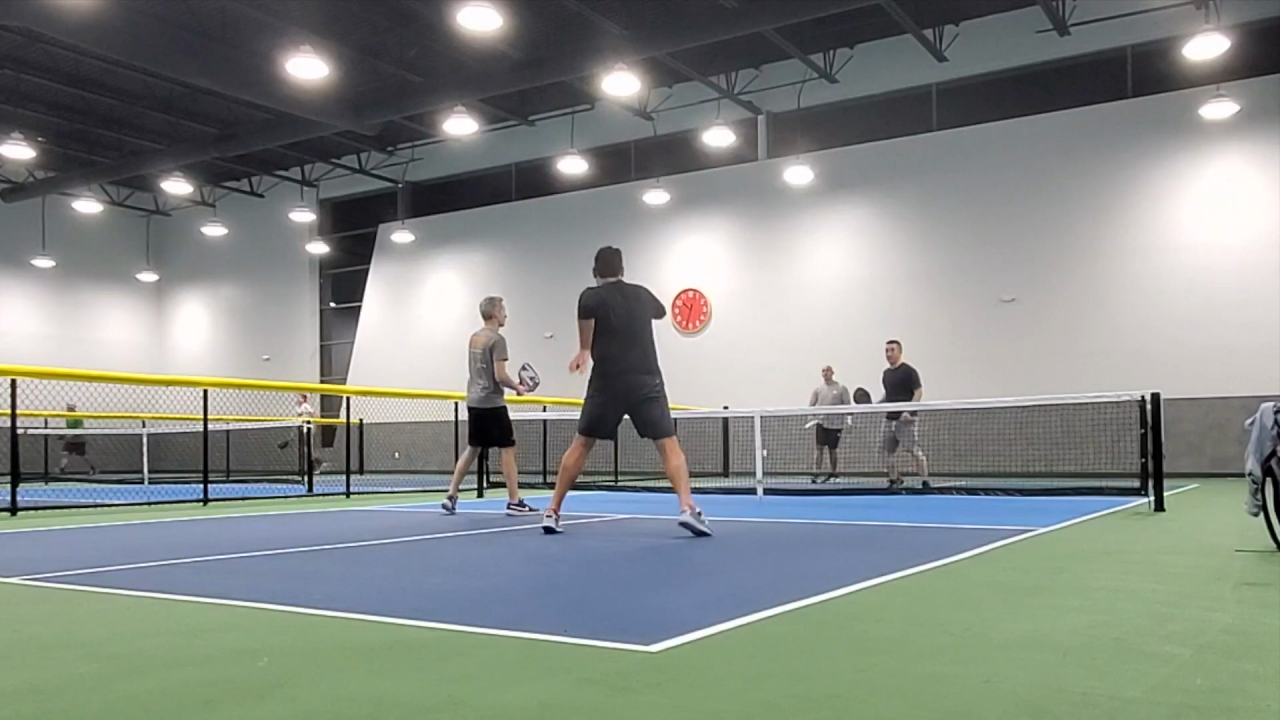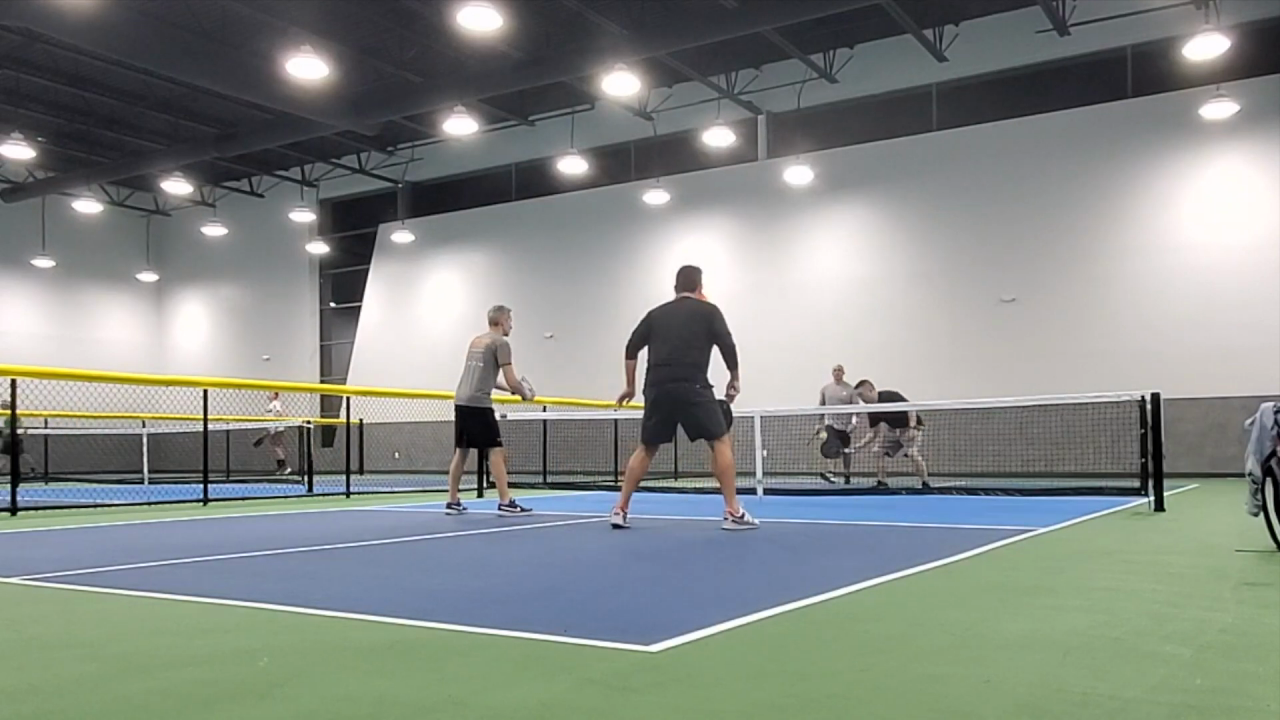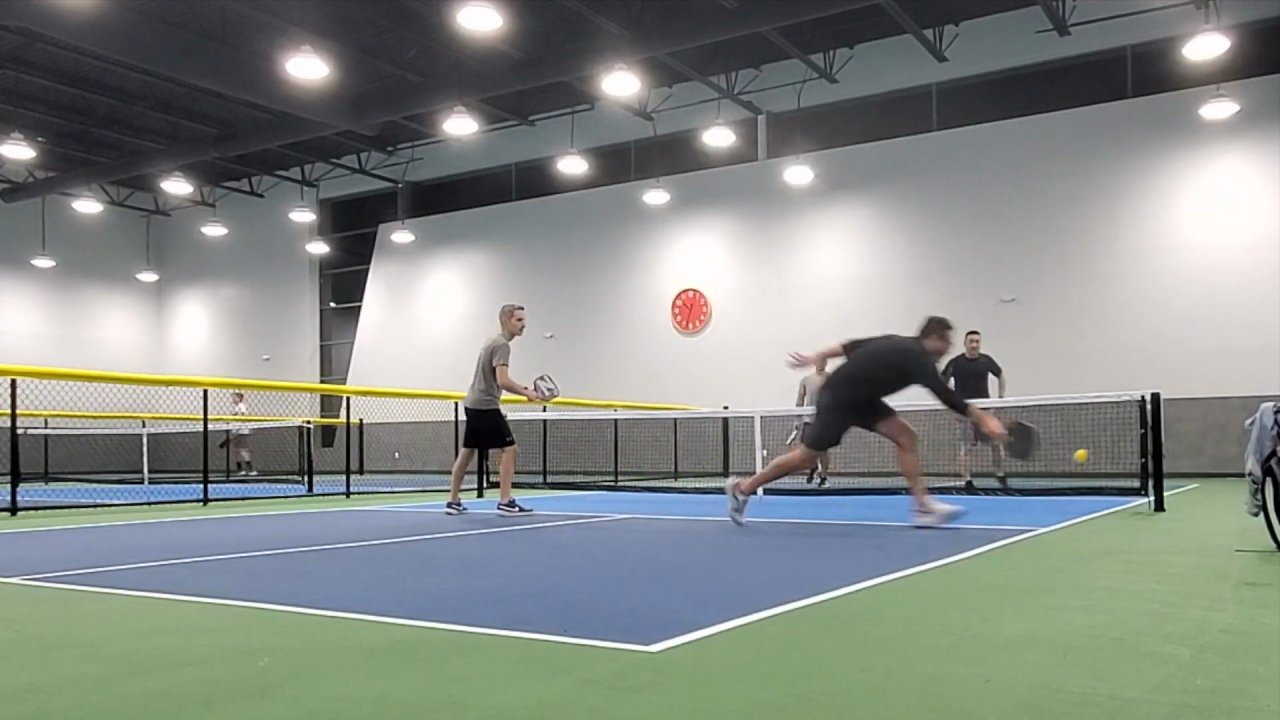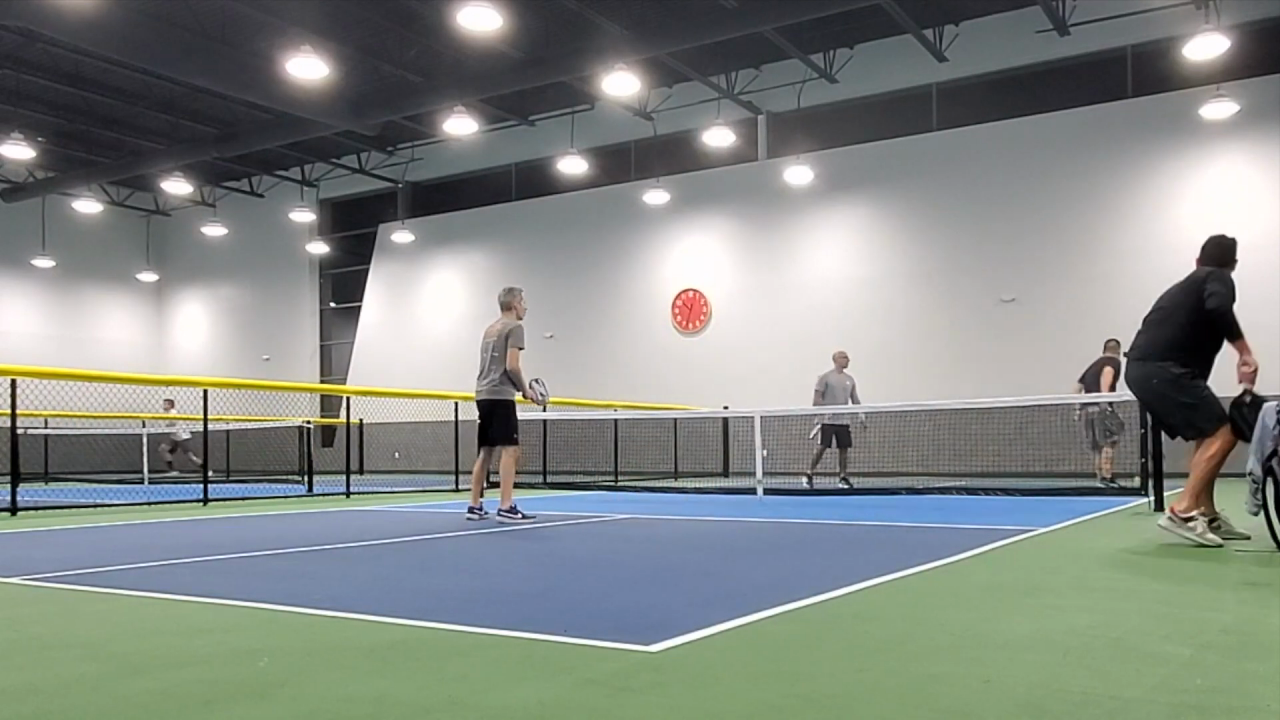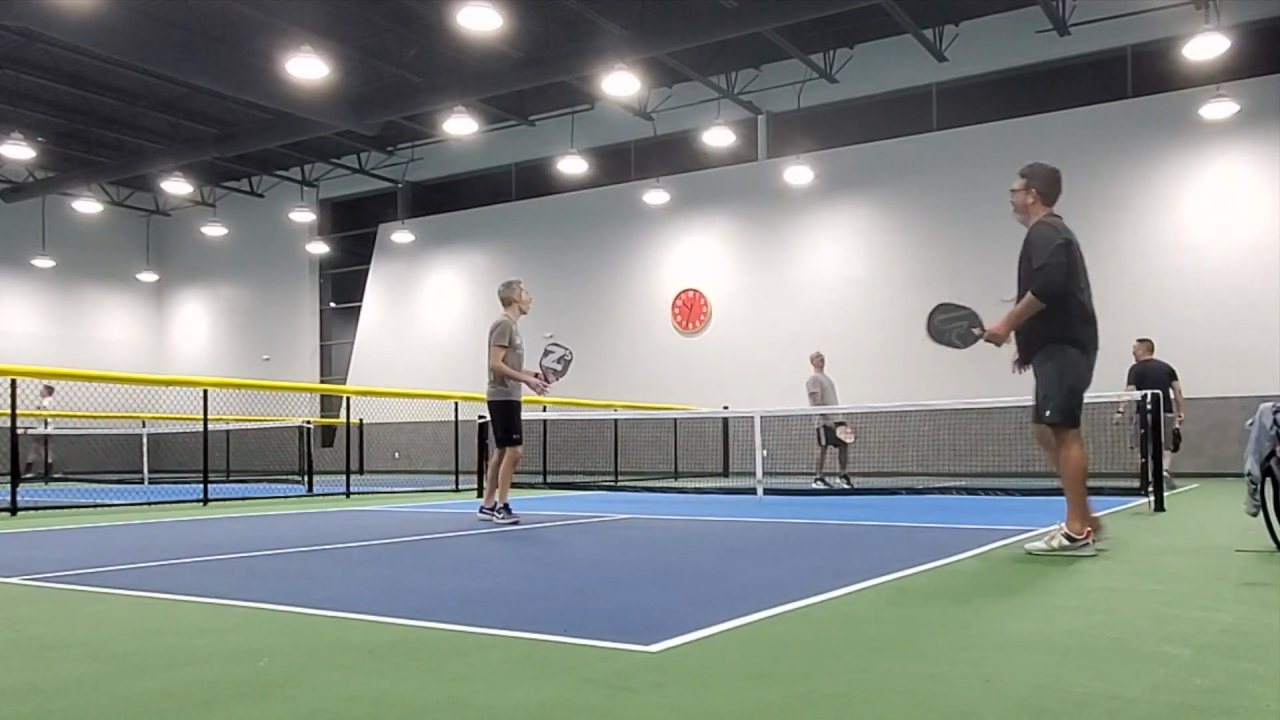
dt=1s
person 1, frame 1
left shoulder: (593, 295)
right shoulder: (640, 294)
left elbow: (586, 308)
right elbow: (660, 311)
left wrist: (584, 349)
left hip: (608, 383)
right hip: (646, 380)
left knee: (581, 444)
right knee: (669, 444)
left ankle: (552, 512)
right ankle: (687, 508)
person 1, frame 2
left shoulder: (657, 313)
right shoulder: (708, 311)
left elbow: (632, 347)
right elbow: (726, 345)
left wrist: (630, 386)
right wrist: (735, 379)
left hip: (656, 388)
right hip: (692, 386)
left knee: (646, 448)
right knee: (721, 442)
left ankle: (620, 509)
right ankle: (732, 512)
person 1, frame 3
left shoulder: (897, 345)
right shoulder: (917, 358)
left elbow: (850, 346)
right elbow: (943, 392)
left wrist: (814, 358)
right wrist: (982, 419)
left hip: (858, 398)
right hip: (838, 397)
left knee: (906, 437)
right knee: (806, 456)
left ankle: (924, 506)
right ankle: (741, 489)
person 1, frame 4
left shoulder: (1179, 288)
right shoulder: (1216, 280)
left elbow: (1155, 332)
right elbow: (1218, 309)
right wrist: (1245, 352)
left hip: (1139, 371)
right hip: (1167, 371)
left knee: (1206, 434)
right knee: (1221, 434)
left ankle: (1206, 517)
right ankle: (1182, 509)
person 1, frame 5
left shoulder: (1044, 233)
right shoulder: (1052, 233)
left elbow: (1047, 286)
left wrist: (1007, 324)
right wrist: (1028, 346)
left hip: (1061, 347)
right hip: (1056, 347)
left knee: (1060, 432)
right knee: (1054, 433)
left ankle: (1079, 531)
right ankle: (1086, 518)
person 2, frame 1
left shoulder: (474, 338)
right shoulder: (496, 340)
right elbow: (500, 376)
left wrist: (509, 384)
right wrist: (517, 387)
left hip: (474, 402)
right hip: (492, 404)
left knee: (472, 450)
right knee: (508, 450)
left ankle: (452, 495)
right ankle: (514, 503)
person 2, frame 2
left shoulder: (476, 341)
right shoulder: (500, 343)
right elbow: (511, 380)
left wrist: (514, 389)
right wrist: (525, 394)
left hip: (462, 401)
right hip: (478, 404)
left knee: (461, 451)
right knee: (495, 451)
left ankle: (453, 501)
right ankle: (505, 502)
person 2, frame 3
left shoulder: (494, 341)
right shoulder: (501, 345)
right elbow: (503, 382)
left wrist: (525, 389)
right wrist: (527, 393)
left hip: (473, 404)
right hip: (486, 406)
left knee: (467, 452)
right knee: (509, 449)
left ankle: (453, 502)
right ankle: (506, 502)
person 2, frame 4
left shoulder: (490, 329)
right shoulder: (515, 327)
right elbow: (512, 366)
left wrist: (516, 386)
right wrist: (524, 388)
left hip: (484, 395)
right hip: (500, 397)
left knee: (486, 452)
right knee: (510, 450)
left ankle: (475, 506)
right ankle: (506, 508)
person 2, frame 5
left shoulder: (513, 327)
right shoulder: (503, 325)
right elbow: (495, 365)
left wrist: (535, 375)
right wrist: (525, 379)
left hip: (511, 398)
right hip: (502, 397)
left knee: (501, 453)
right knee: (514, 452)
left ankle: (488, 504)
right ankle: (501, 506)
